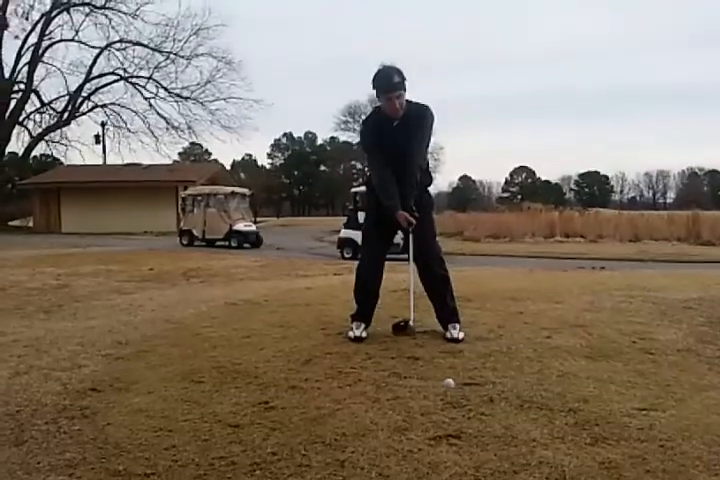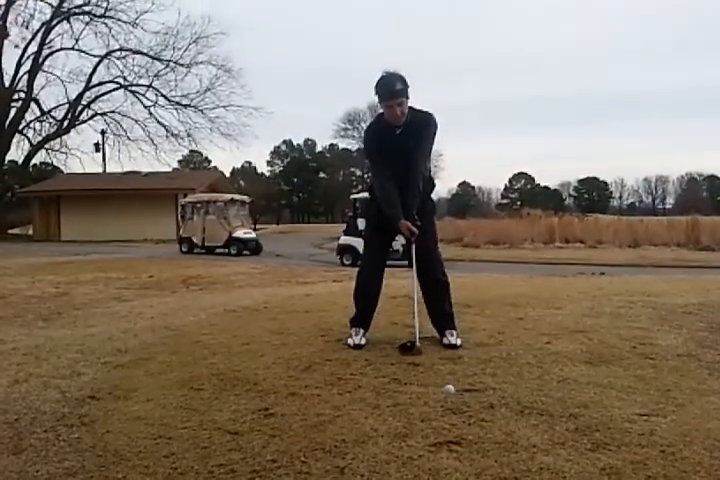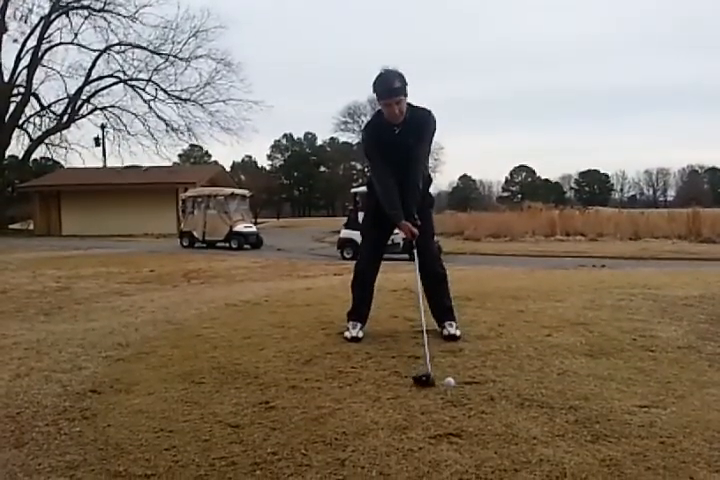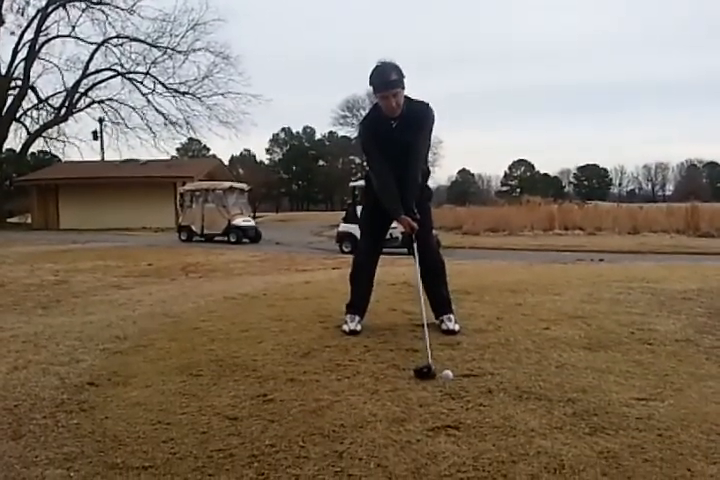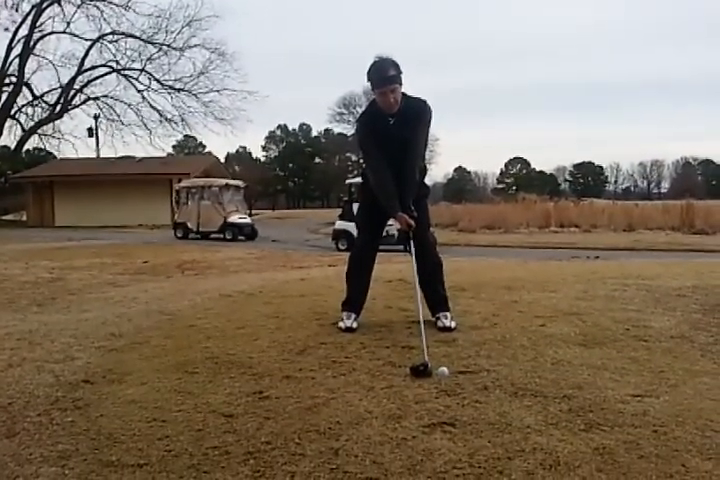
dt=1s
person 1, frame 1
left shoulder: (422, 115)
right shoulder: (370, 125)
left elbow: (415, 162)
right elbow: (379, 171)
left wrist: (407, 204)
right wrist: (395, 210)
left hip: (416, 194)
right hip: (381, 197)
left knee: (429, 256)
right knee: (370, 257)
left ankle: (450, 320)
right ankle: (361, 319)
person 1, frame 2
left shoulder: (425, 122)
right shoulder: (374, 133)
left elbow: (418, 170)
right elbow: (381, 178)
left wrist: (410, 213)
right wrist: (397, 219)
left hip: (419, 200)
right hip: (383, 203)
left knee: (430, 263)
right knee: (371, 262)
left ankle: (446, 327)
right ankle: (359, 325)
person 1, frame 3
left shoulder: (424, 120)
right shoulder: (372, 131)
left elbow: (417, 168)
right elbow: (382, 178)
left wrist: (410, 213)
right wrist: (398, 219)
left hip: (417, 195)
right hip: (381, 198)
left knee: (429, 255)
right knee: (368, 255)
left ankle: (446, 318)
right ankle: (356, 319)
person 1, frame 4
left shoulder: (422, 113)
right shoulder: (369, 125)
left elbow: (416, 163)
right elbow: (379, 173)
left wrist: (409, 207)
right wrist: (397, 213)
left hip: (415, 189)
right hip: (380, 191)
left knee: (428, 247)
right knee: (367, 248)
left ankle: (444, 312)
right ankle: (354, 312)
person 1, frame 5
left shoulder: (419, 110)
right shoulder: (366, 121)
left elbow: (414, 160)
right elbow: (376, 169)
left wrist: (406, 204)
right wrist: (395, 211)
left hip: (412, 186)
right hip: (376, 188)
left knee: (425, 244)
right knee: (364, 244)
left ankle: (441, 309)
right ankle: (350, 309)
